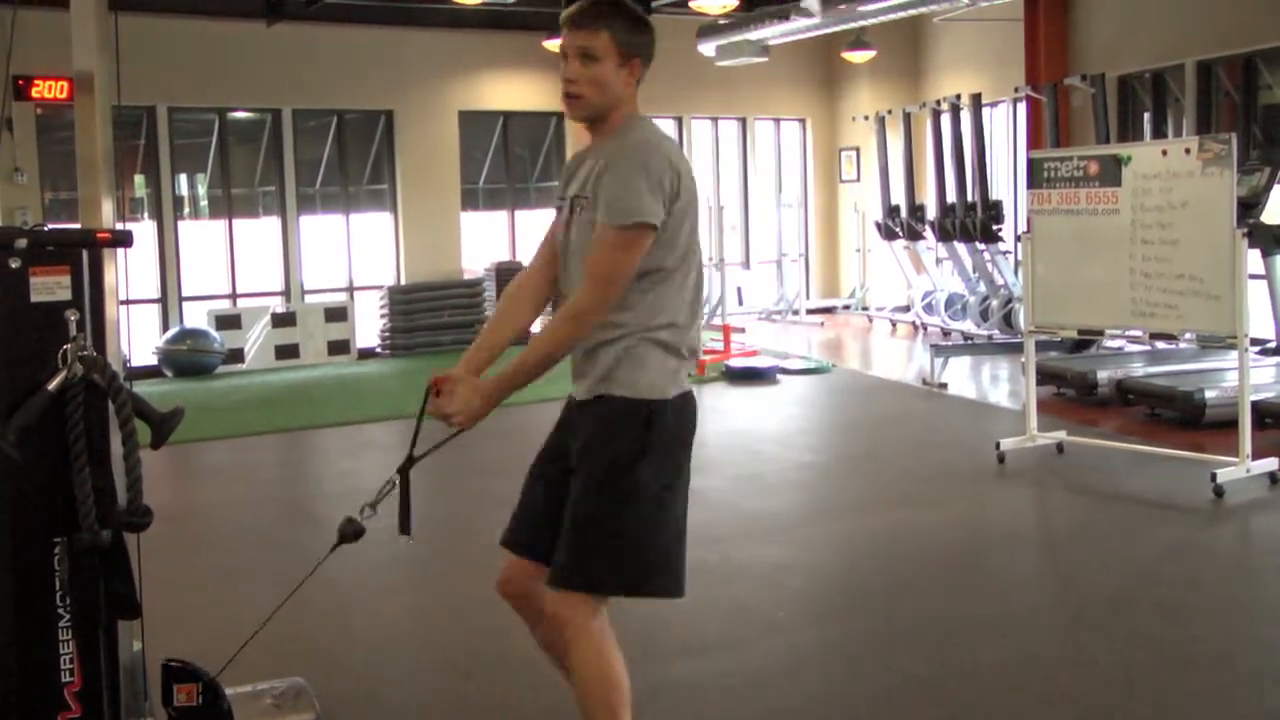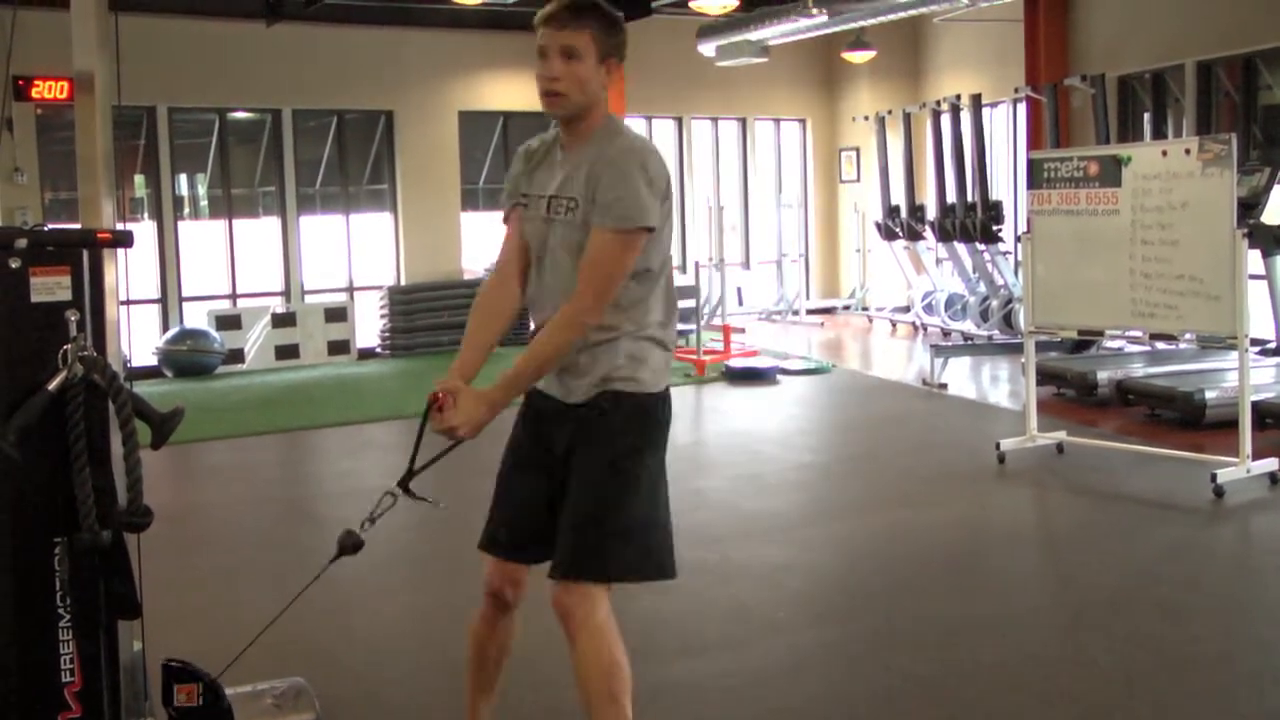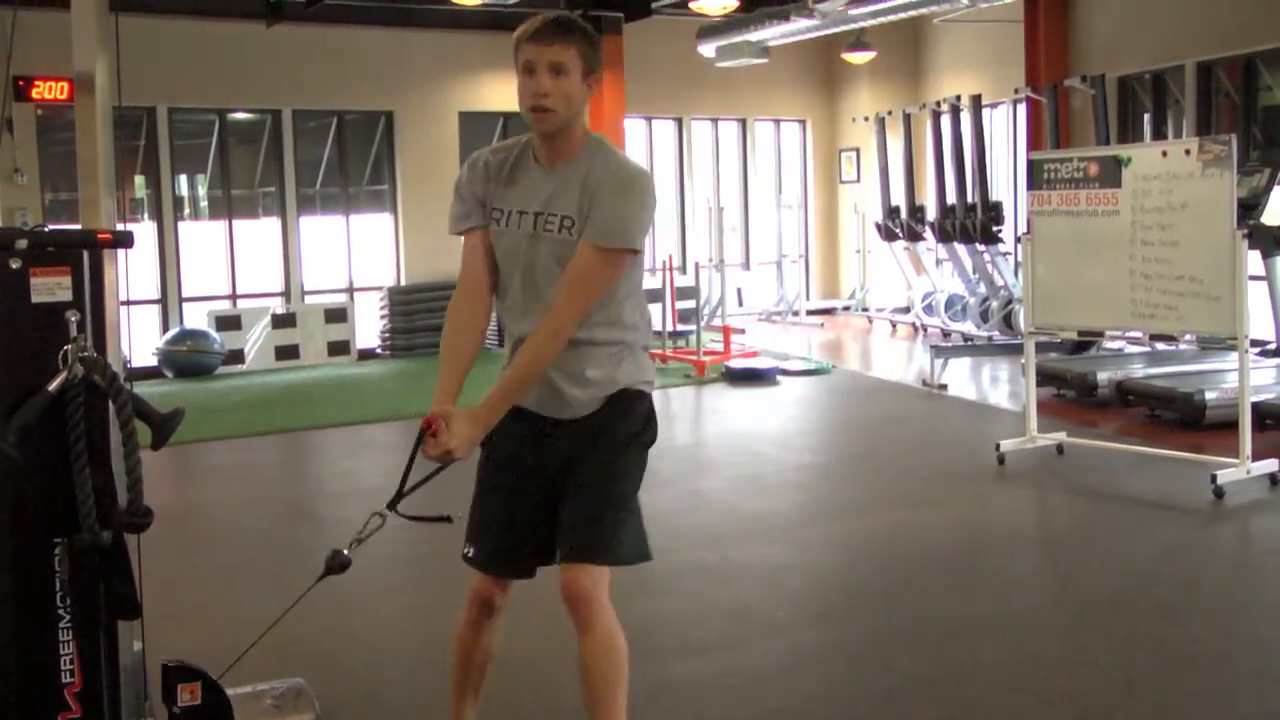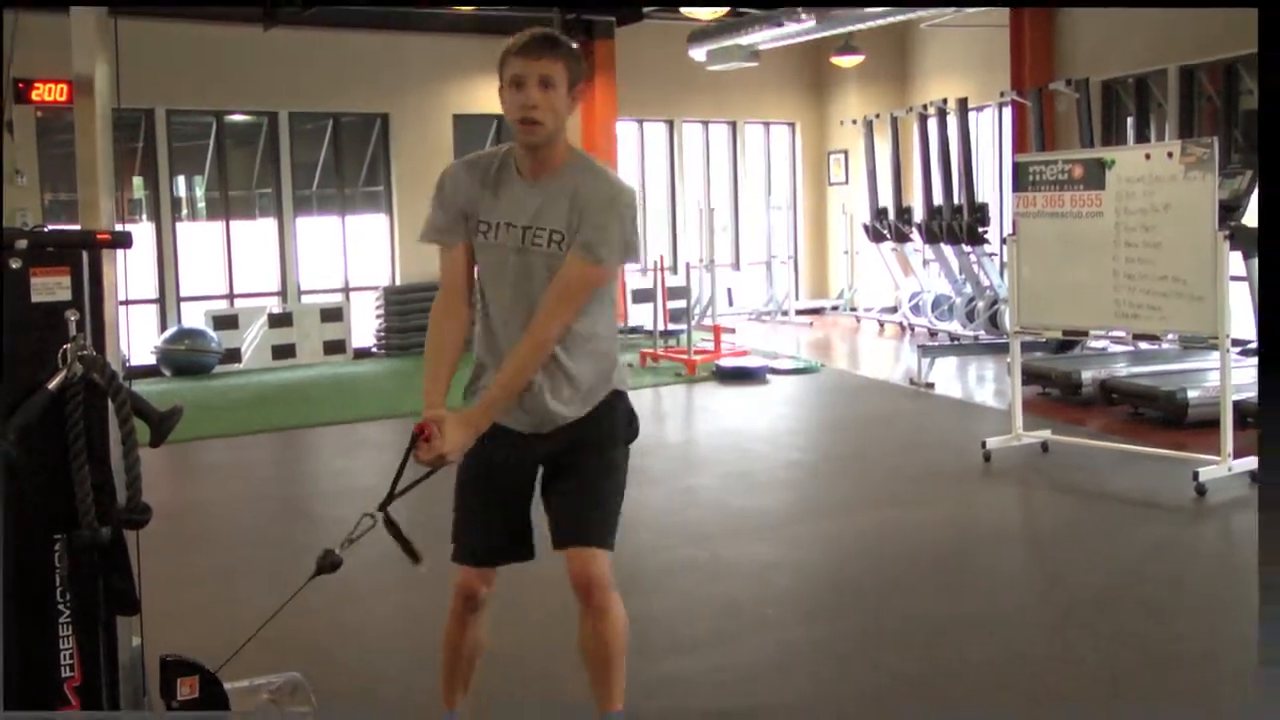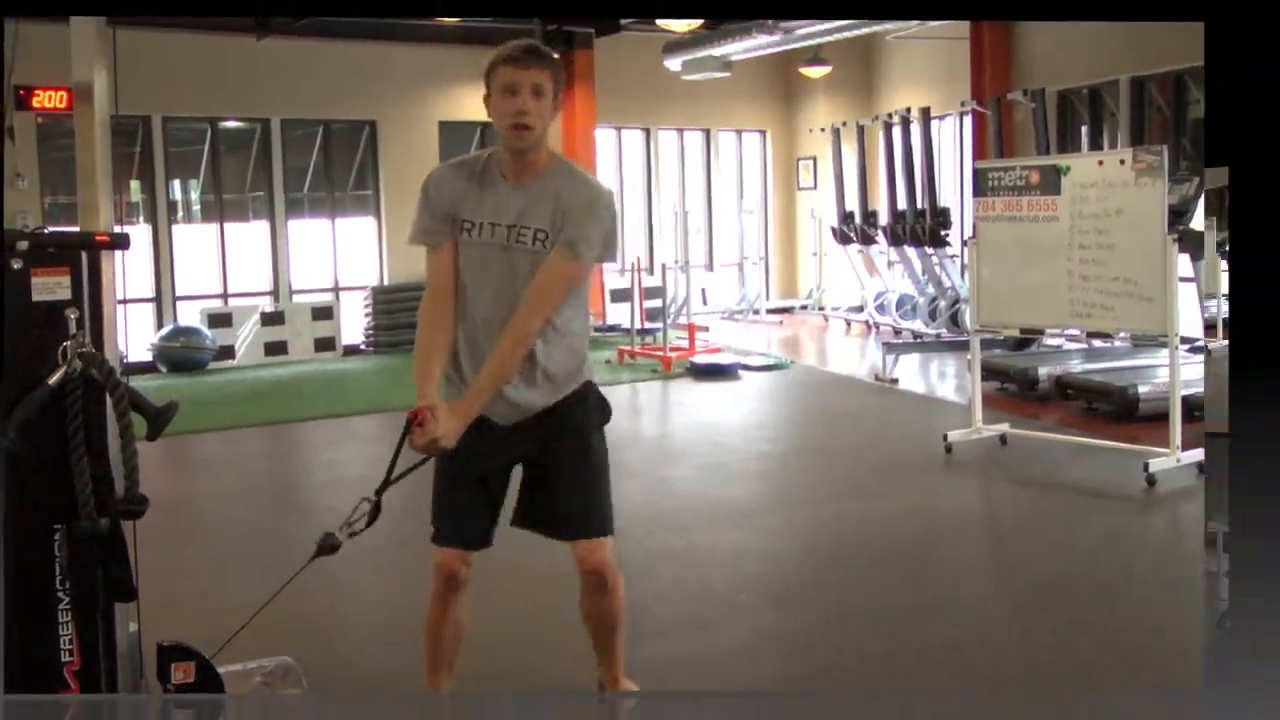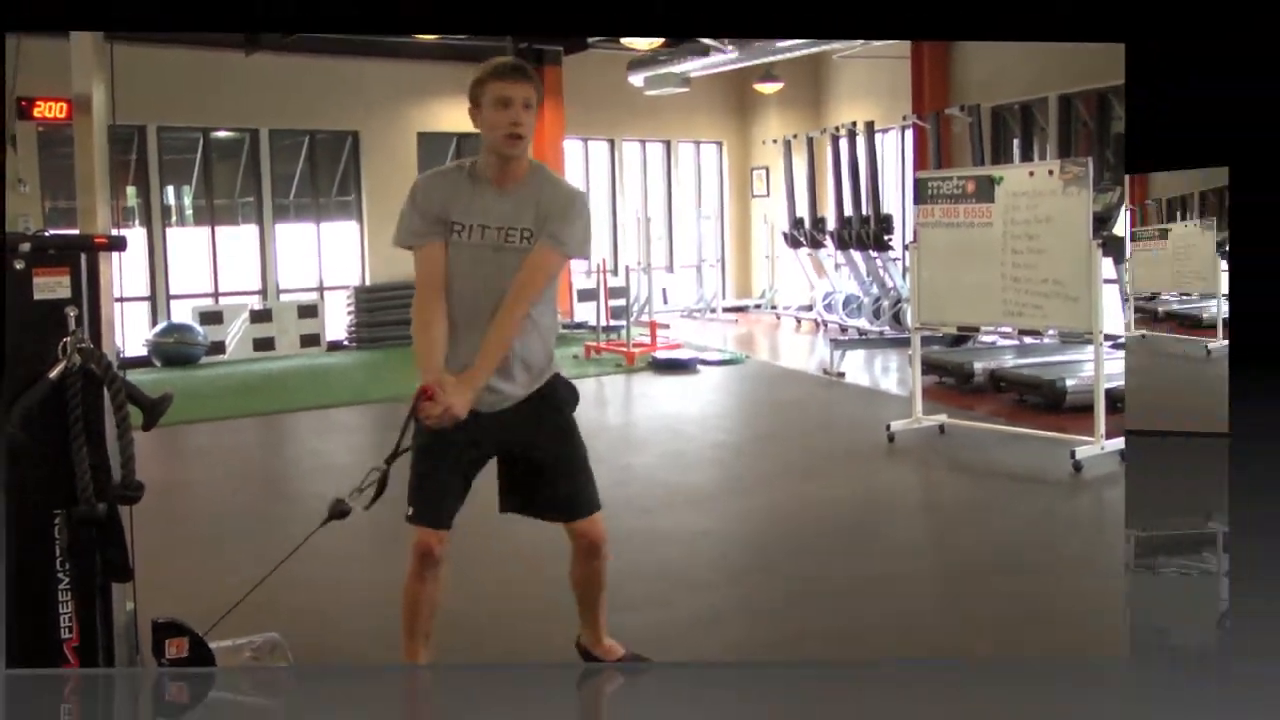
dt=0.1s
person 1, frame 1
left shoulder: (645, 159)
right shoulder: (586, 160)
left elbow: (593, 304)
right elbow: (541, 280)
left wrist: (493, 389)
right wrist: (468, 367)
left hip: (641, 405)
right hip: (592, 401)
left knee: (578, 601)
right knee: (519, 579)
person 1, frame 2
left shoulder: (631, 163)
right shoulder: (530, 160)
left elbow: (587, 306)
right elbow: (508, 278)
left wrist: (492, 398)
right wrist: (459, 376)
left hip: (622, 400)
right hip: (553, 398)
left knee: (579, 594)
right knee: (500, 583)
person 1, frame 3
left shoulder: (621, 183)
right shoulder: (487, 172)
left elbow: (566, 318)
right elbow: (475, 293)
left wrist: (481, 417)
right wrist: (446, 399)
left hip: (606, 408)
right hip: (522, 409)
left knee: (582, 587)
right knee: (486, 593)
person 1, frame 4
left shoulder: (606, 199)
right shoulder: (463, 182)
left elbow: (550, 325)
right elbow: (453, 301)
left wrist: (472, 422)
right wrist: (435, 406)
left hip: (585, 412)
right hip: (498, 415)
left knee: (589, 574)
right knee: (469, 588)
person 1, frame 5
left shoulder: (586, 201)
right shoulder: (447, 187)
left elbow: (532, 314)
right elbow: (439, 300)
left wrist: (466, 406)
right wrist: (427, 397)
left hip: (560, 398)
right hip: (465, 406)
left knee: (597, 561)
right knee: (452, 567)
left ankle: (614, 680)
right ankle: (435, 701)
person 1, frame 6
left shoulder: (562, 202)
right shoulder: (433, 192)
left elbow: (520, 301)
right elbow: (430, 295)
left wrist: (471, 383)
right wrist: (433, 377)
left hip: (533, 391)
right hip: (454, 393)
left knee: (590, 535)
right knee: (427, 546)
left ankle: (595, 641)
right ankle: (413, 673)
